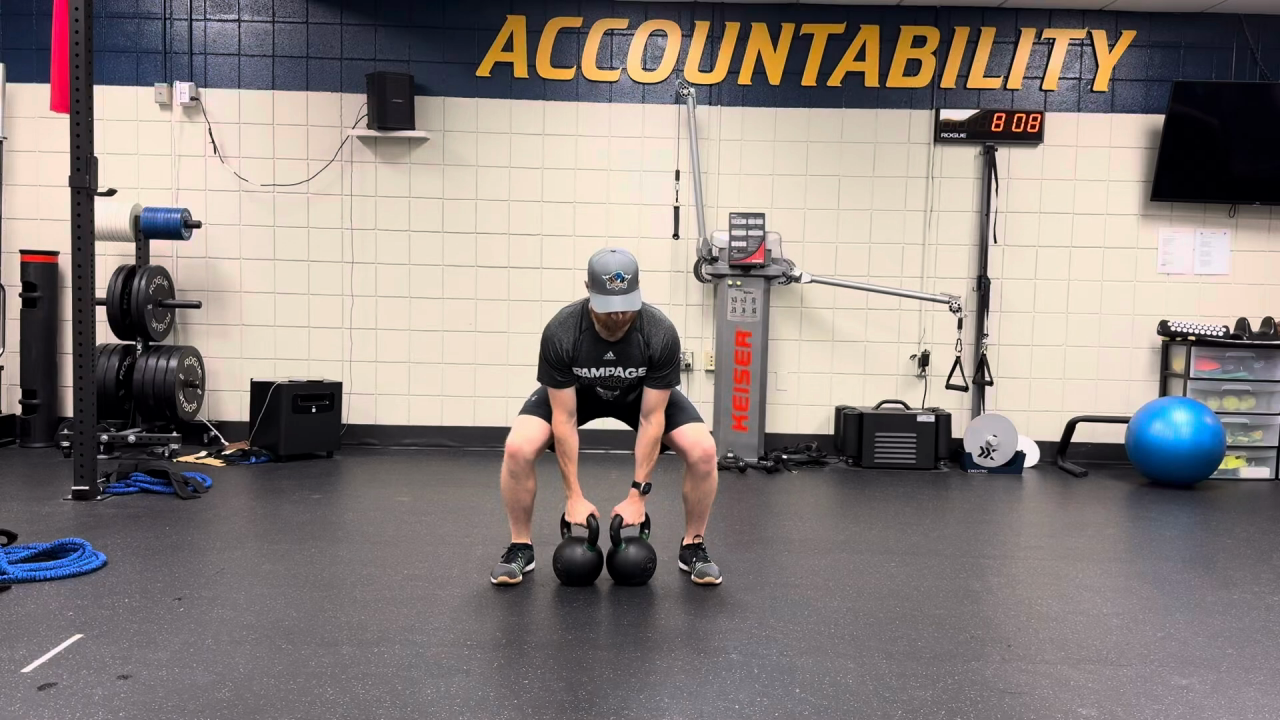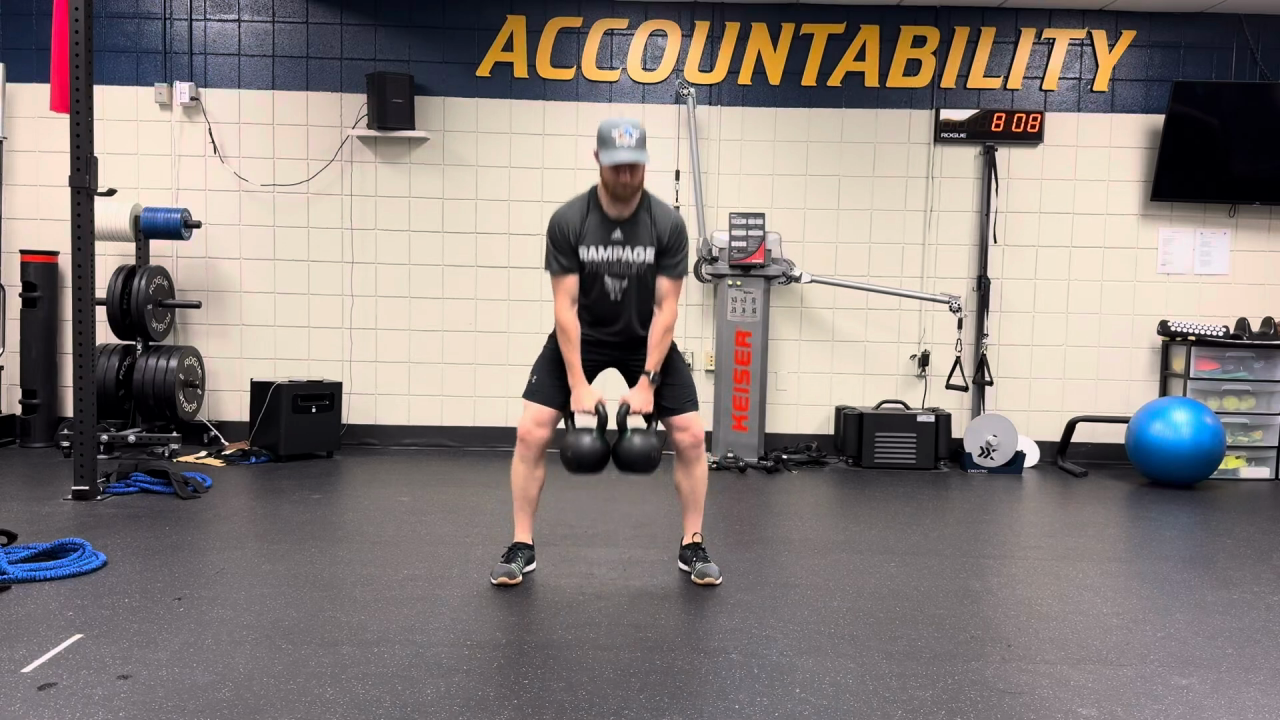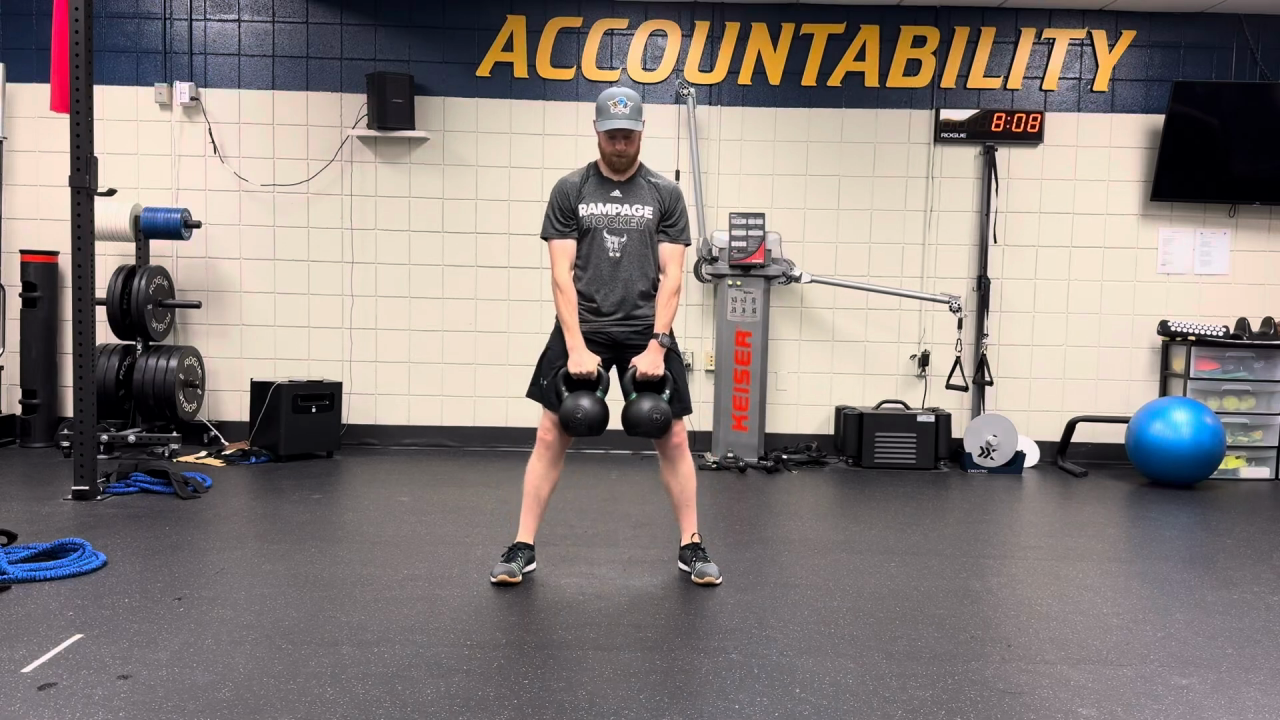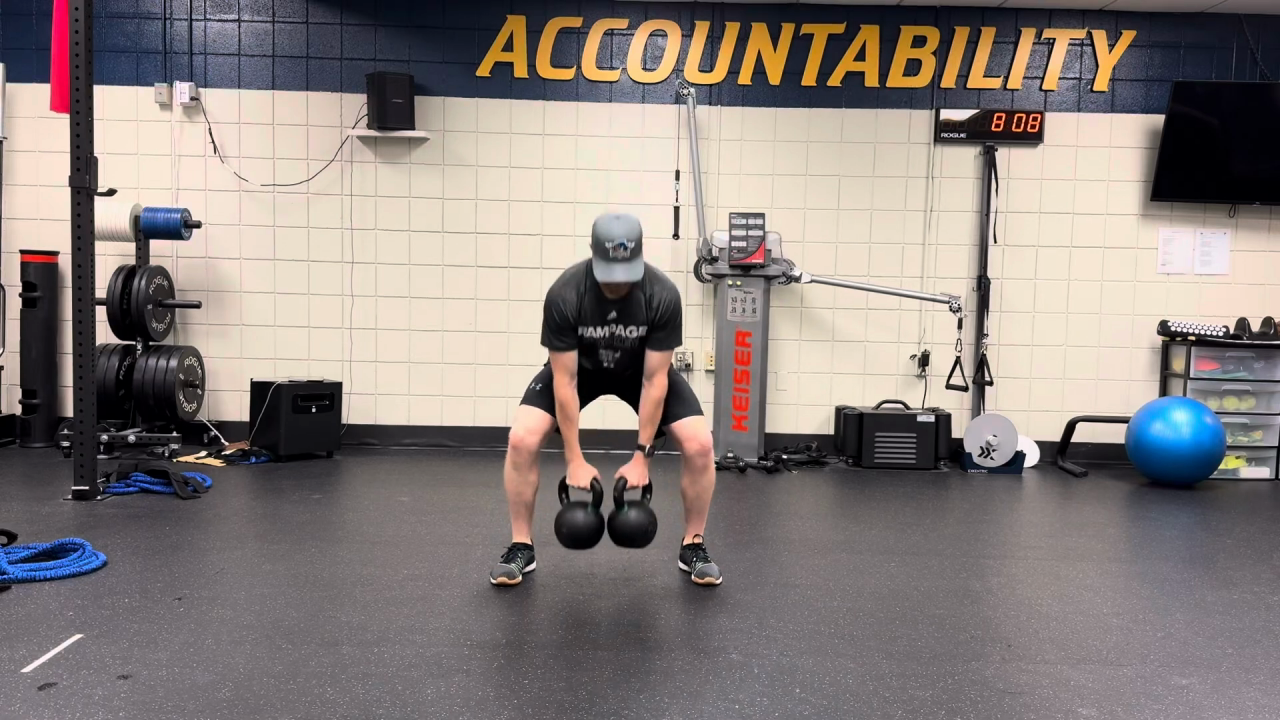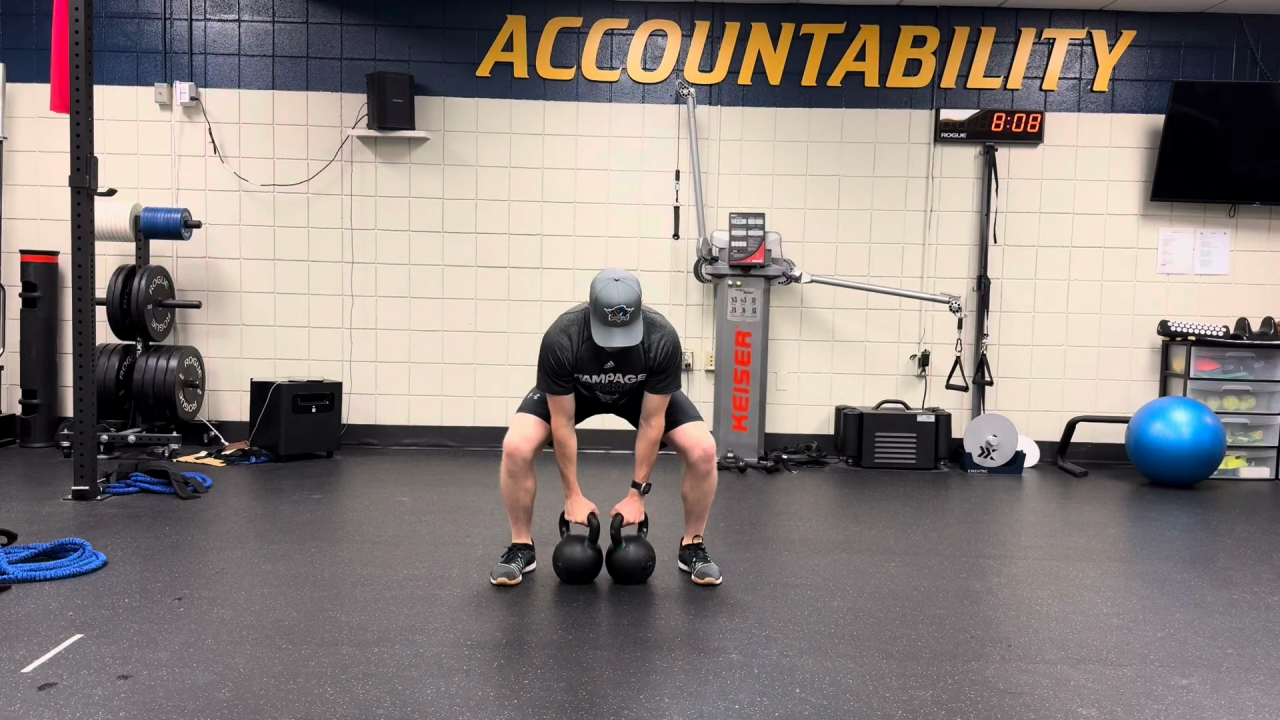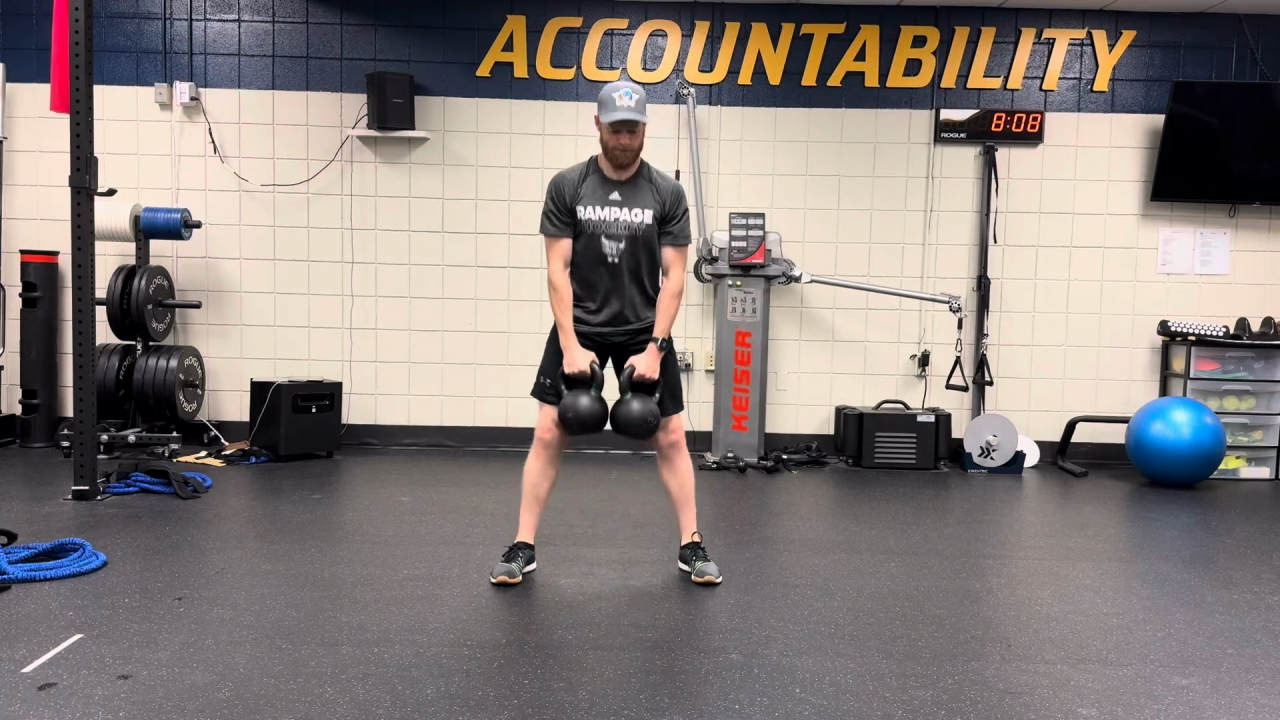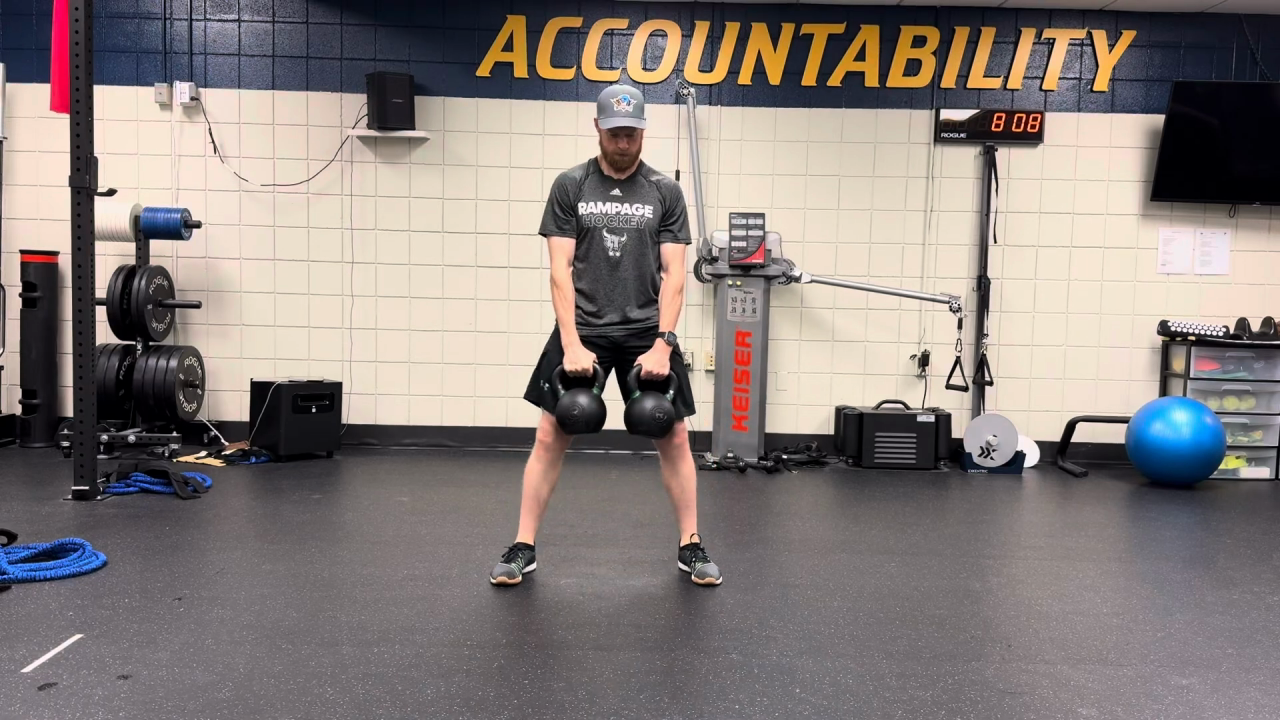
dt=0.7s
person 1, frame 1
left shoulder: (661, 334)
right shoulder: (560, 332)
left elbow: (651, 419)
right elbow: (564, 419)
left wrist: (637, 495)
right wrist: (574, 497)
left hip: (641, 394)
right hip: (575, 393)
left knee: (702, 450)
right knee: (518, 448)
left ankle: (693, 546)
right ankle: (520, 547)
person 1, frame 2
left shoulder: (668, 223)
right shoulder: (568, 220)
left elbow: (666, 309)
right elbow: (565, 307)
left wrist: (647, 383)
right wrist: (577, 386)
left hip: (644, 339)
right hip: (582, 337)
left knee: (690, 436)
right knee: (532, 432)
left ankle: (693, 544)
right ankle: (521, 546)
person 1, frame 3
left shoulder: (665, 194)
right shoulder: (570, 190)
left elbow: (671, 276)
right elbow: (562, 274)
left wrist: (658, 343)
right wrist: (575, 345)
left hip: (646, 334)
right hip: (582, 331)
left knee: (673, 440)
right knee: (550, 439)
left ankle: (691, 545)
right ankle: (523, 546)
person 1, frame 4
left shoulder: (664, 295)
right shoulder: (564, 294)
left elbow: (655, 380)
right elbow: (564, 381)
left wrist: (641, 455)
right wrist: (575, 460)
left hip: (641, 368)
right hip: (579, 367)
left knee: (698, 444)
right knee: (522, 440)
left ankle: (693, 546)
right ankle: (521, 547)
person 1, frame 5
left shoulder: (663, 339)
right shoulder: (561, 338)
left elbow: (652, 421)
right elbow: (562, 422)
left wrist: (637, 494)
right wrist: (573, 496)
left hip: (643, 393)
right hip: (575, 391)
left knee: (703, 450)
right knee: (517, 447)
left ankle: (693, 546)
right ankle: (521, 547)
person 1, frame 6
left shoulder: (667, 192)
right shoulder: (567, 186)
left elbow: (674, 276)
right elbow: (558, 270)
left wrist: (655, 349)
right wrist: (569, 347)
left hip: (643, 331)
right hip: (580, 329)
left knee: (670, 439)
right knee: (549, 437)
left ankle: (691, 546)
right ankle: (522, 548)
person 1, frame 7
left shoulder: (666, 191)
right shoulder: (570, 186)
left elbow: (673, 274)
right elbow: (561, 269)
left wrist: (663, 343)
right wrist: (571, 343)
left hip: (646, 334)
right hip: (582, 332)
left knee: (674, 439)
right knee: (550, 439)
left ankle: (690, 546)
right ankle: (523, 547)
